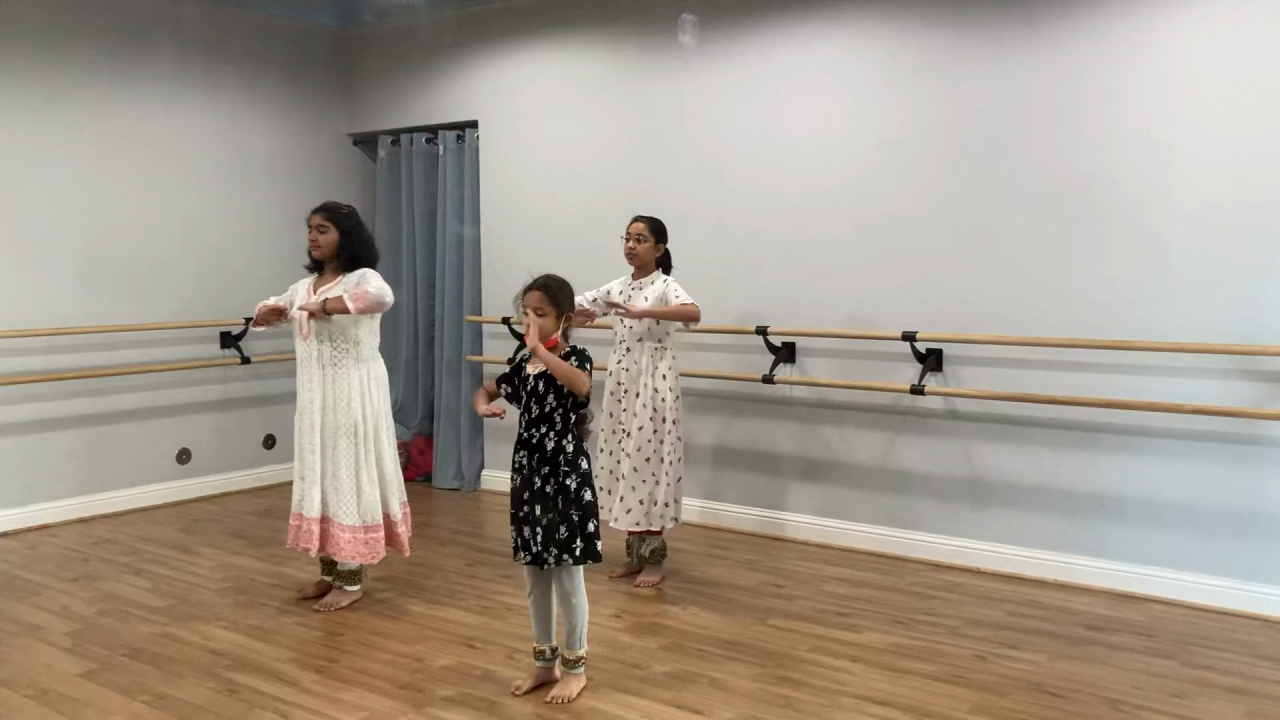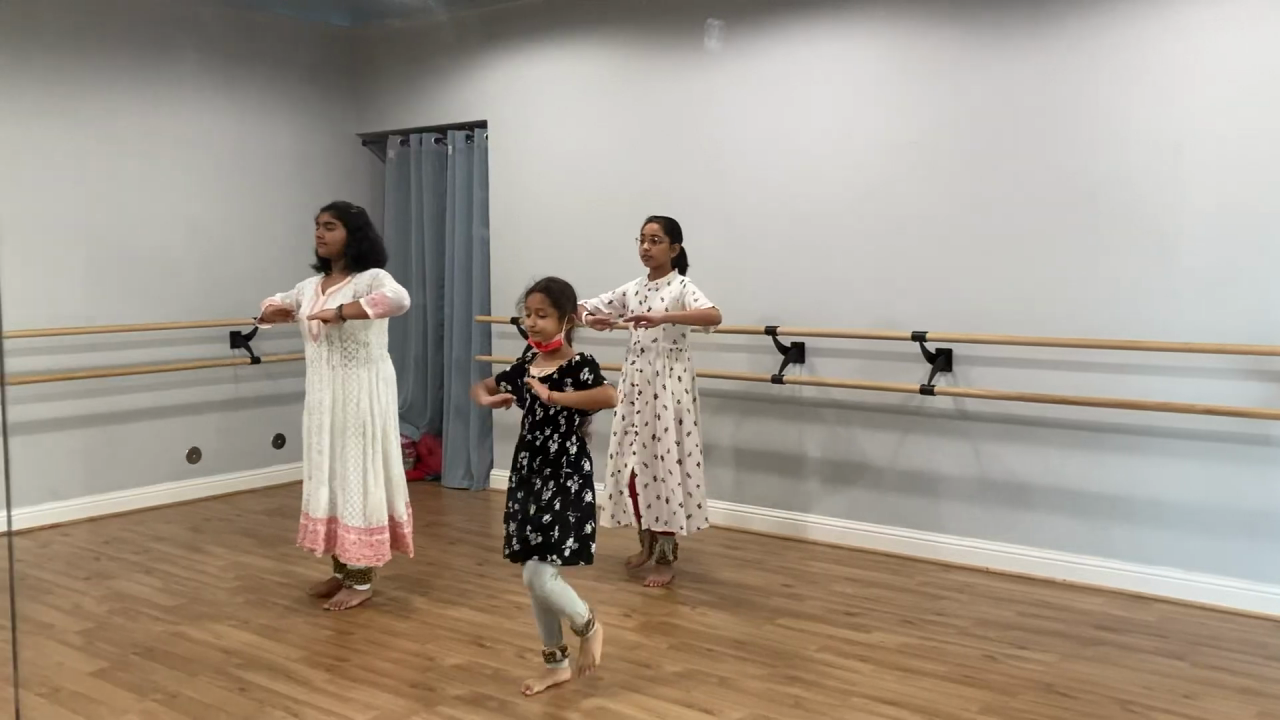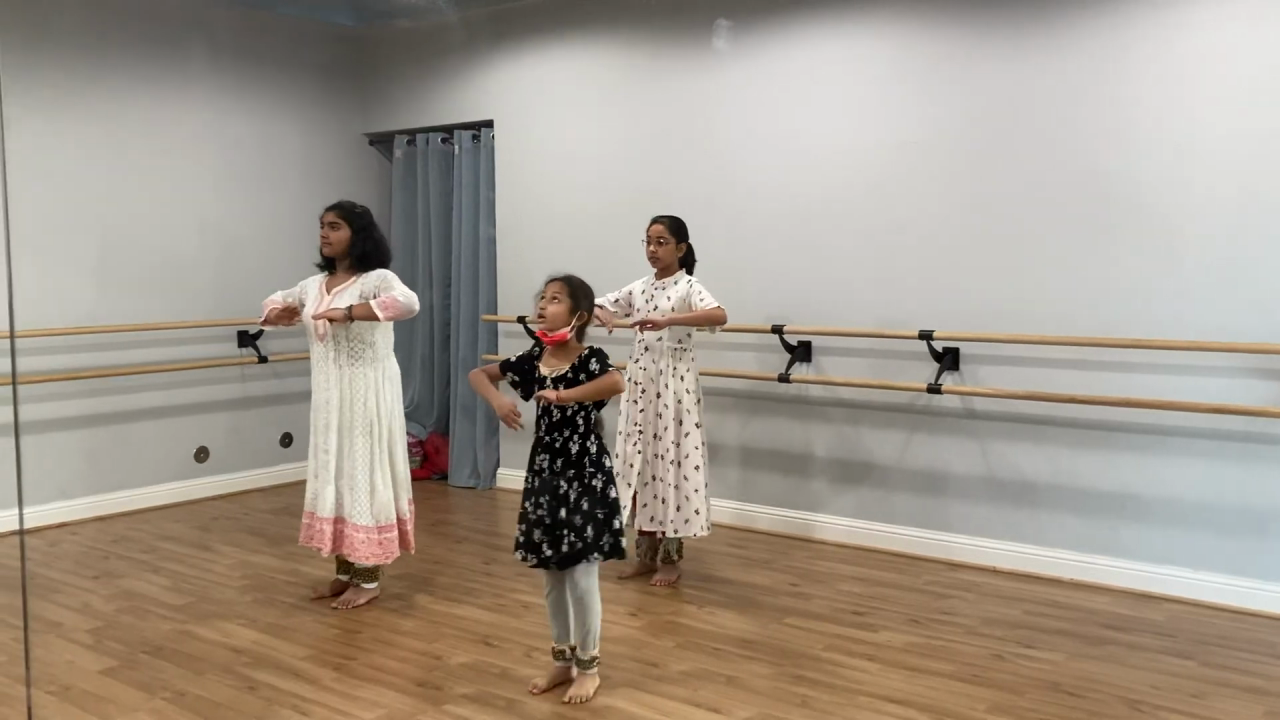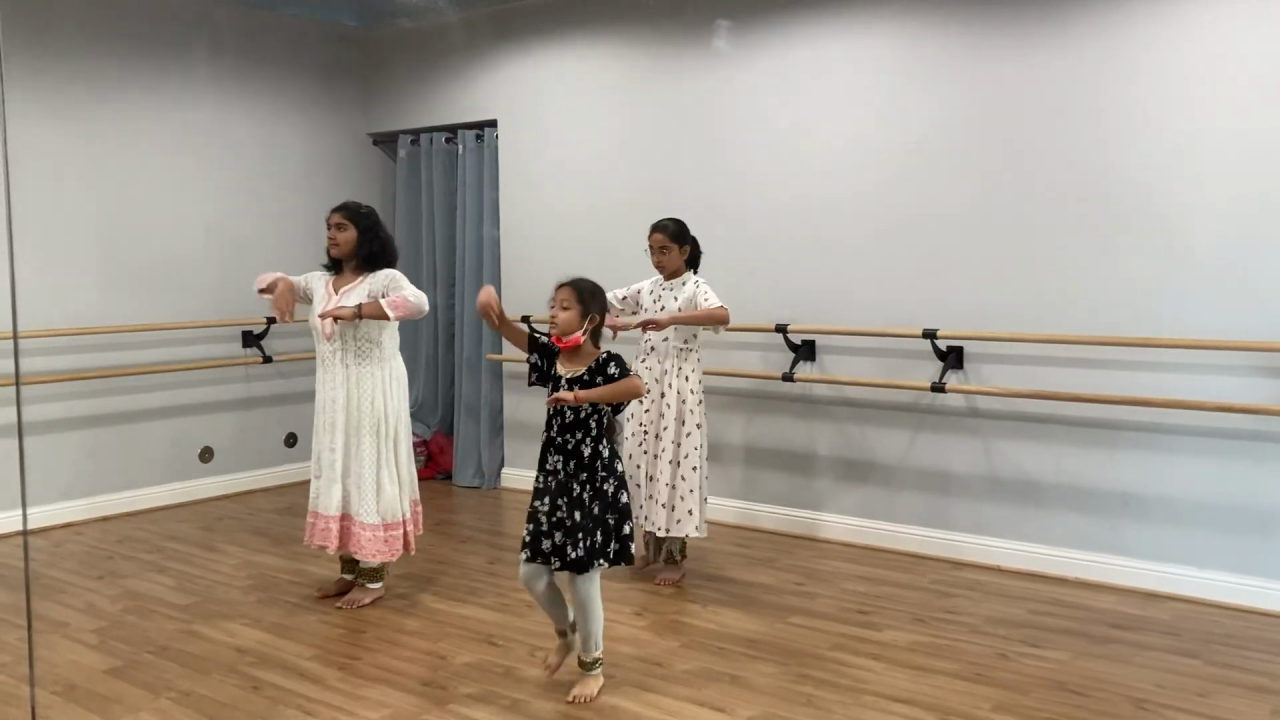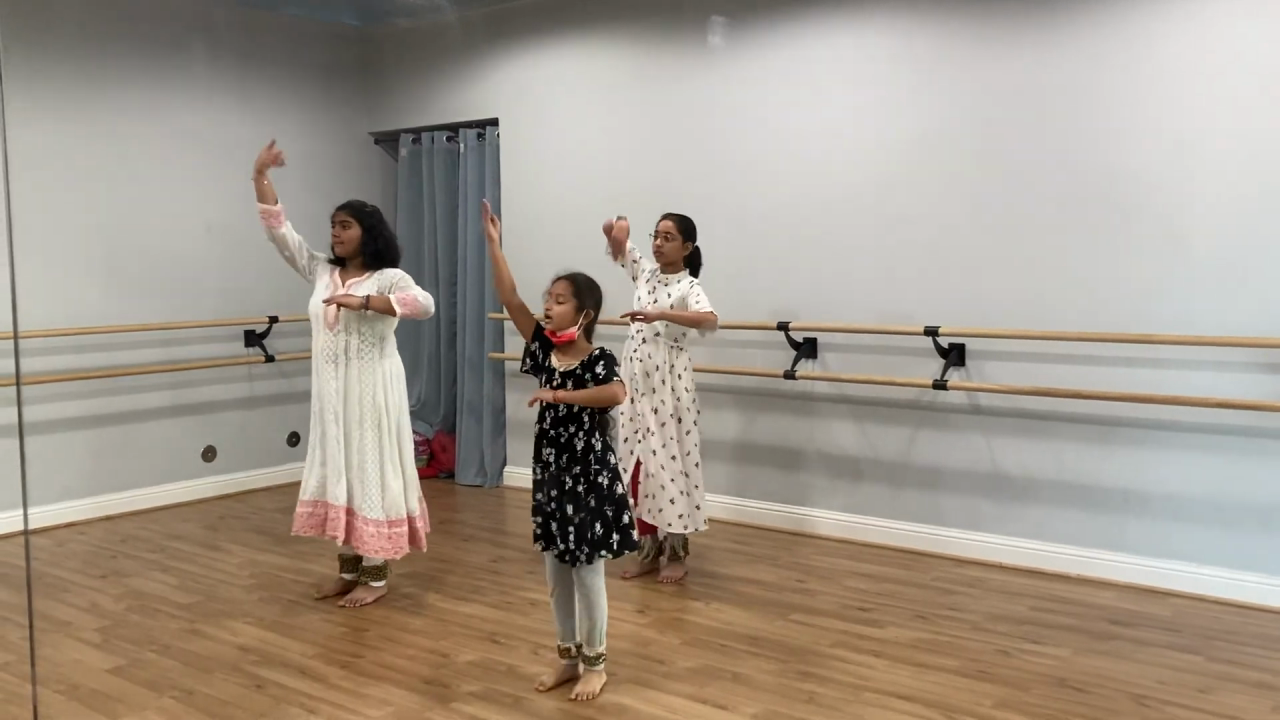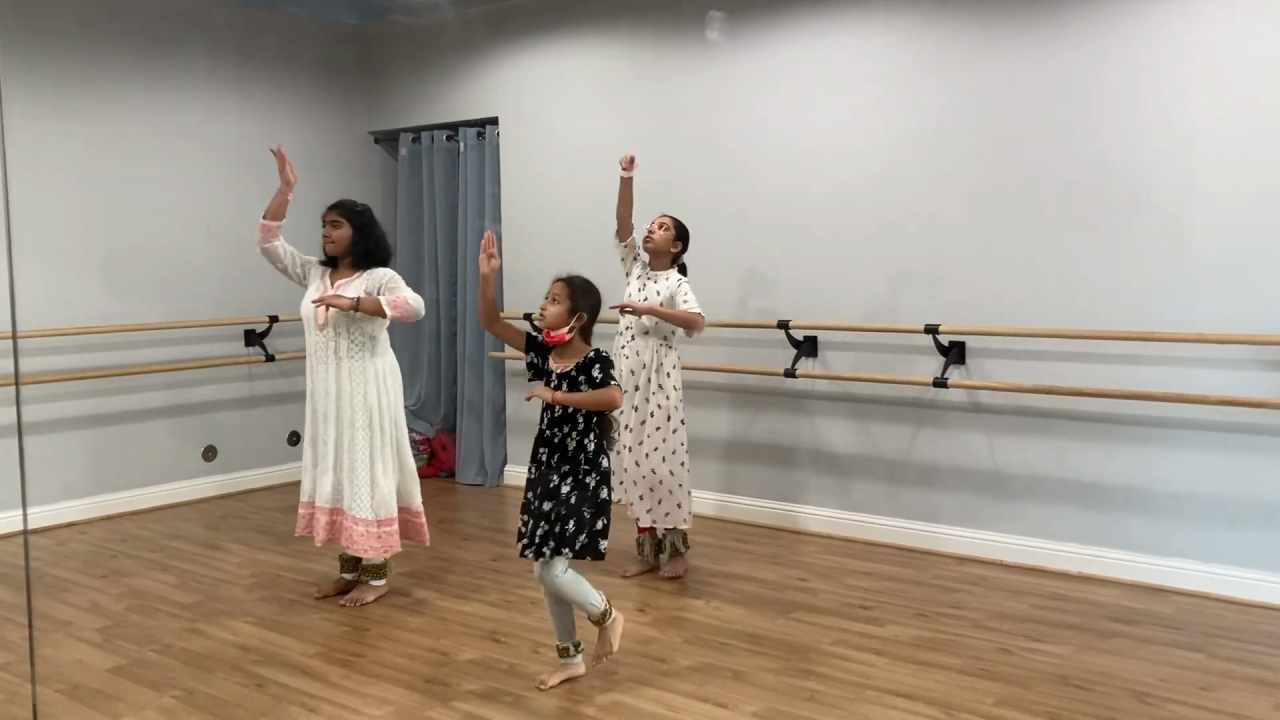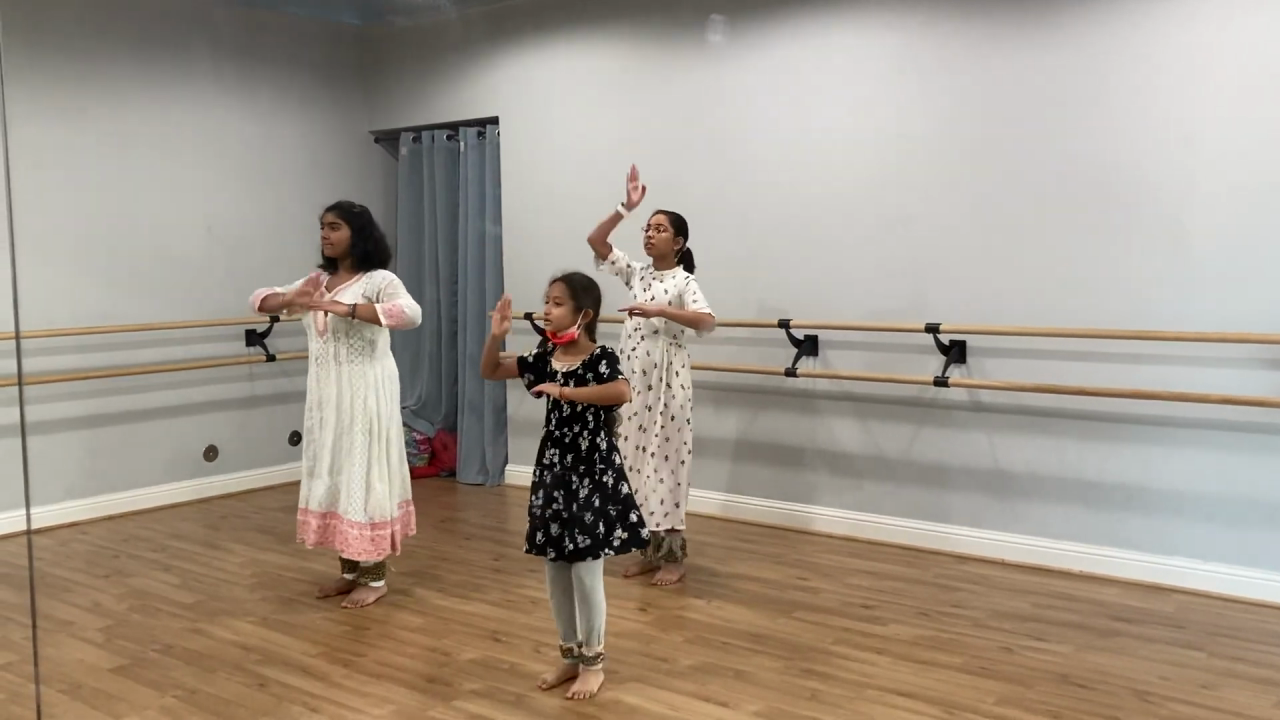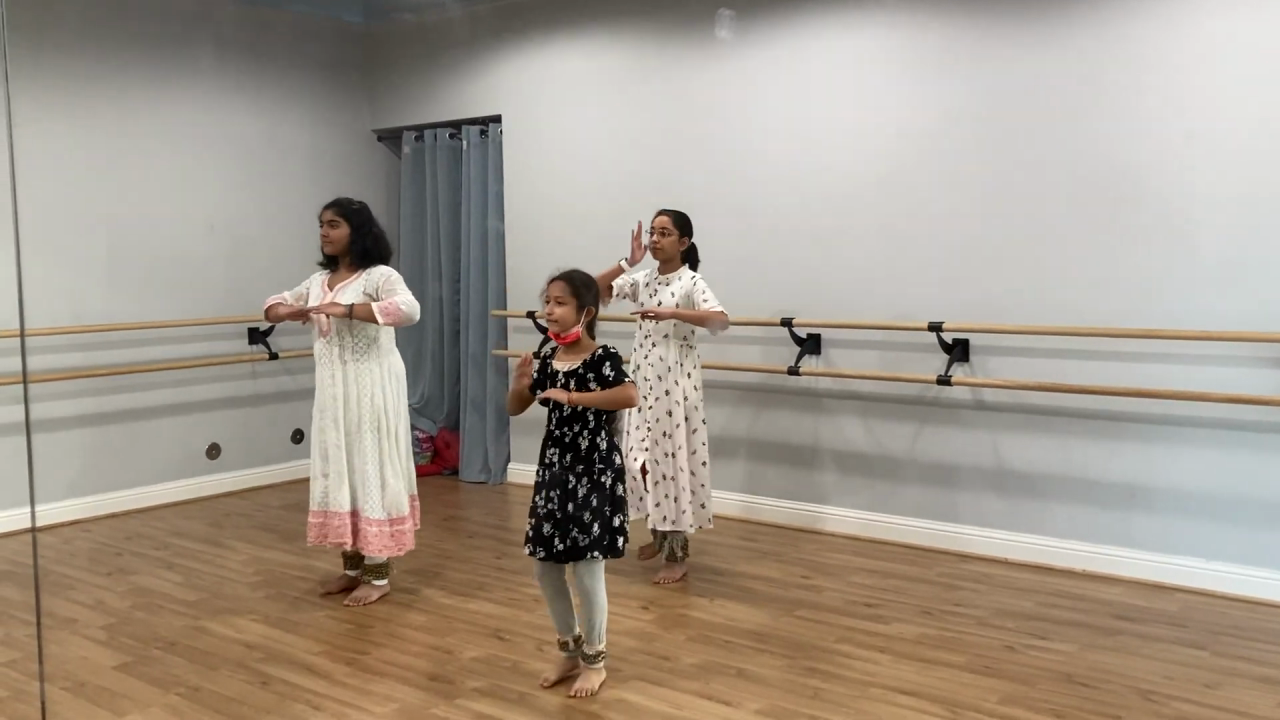
dt=0.4s
person 1, frame 1
left shoulder: (575, 359)
right shoulder: (523, 364)
left elbow: (583, 385)
right elbow: (485, 390)
left wrist: (539, 348)
right wrist: (484, 407)
left hip: (566, 476)
right hip: (528, 475)
left knee: (567, 576)
right knee: (535, 576)
left ankle: (575, 668)
right ankle: (545, 662)
person 1, frame 2
left shoulder: (579, 365)
right shoulder: (525, 365)
left elbow: (610, 397)
right elbow: (481, 387)
left wrist: (552, 396)
right wrist: (489, 400)
left hip: (565, 480)
right hip: (528, 476)
left knee: (537, 577)
right knee: (537, 577)
left ankle: (588, 625)
right ankle: (556, 663)
person 1, frame 3
left shoulder: (591, 359)
right shoulder: (532, 359)
left elbow: (618, 383)
right elbow: (479, 374)
left wrist: (564, 395)
right wrist: (498, 401)
left hip: (585, 478)
right hip: (544, 475)
left knee: (581, 578)
right knee: (553, 578)
left ankle: (588, 668)
right ankle: (563, 661)
person 1, frame 4
left shoulder: (606, 363)
right shoulder: (548, 354)
left elbow: (637, 387)
right elbow: (503, 326)
left wrist: (579, 395)
right wrist: (491, 303)
left hip: (594, 482)
right hip: (553, 478)
left knee: (583, 580)
right knee: (533, 574)
left ankle: (591, 668)
right ankle: (566, 629)
person 1, frame 5
left shoulder: (599, 360)
right shoulder: (542, 347)
left elbow: (617, 394)
right elbow: (510, 300)
left wrist: (558, 396)
right wrist: (494, 244)
left hip: (589, 475)
right hip: (550, 474)
left knee: (587, 573)
right knee: (557, 572)
left ankle: (595, 664)
right ankle: (569, 658)
person 1, frame 6
left shoulder: (596, 361)
right shoulder: (541, 351)
left elbow: (614, 398)
right elbow: (491, 323)
left wrist: (555, 394)
right wrist: (487, 275)
left hip: (582, 474)
right hip: (546, 470)
left knee: (549, 568)
right knee: (546, 569)
left ankle: (606, 614)
right ankle: (569, 656)
person 1, frame 7
left shoulder: (601, 357)
right shoulder: (543, 357)
left elbow: (622, 392)
right elbow: (489, 372)
left wrist: (564, 391)
right wrist: (496, 335)
left hip: (593, 472)
right hip: (553, 469)
left knee: (585, 571)
right knee: (556, 570)
left ankle: (593, 663)
right ankle: (570, 657)
person 1, frame 8
left shoulder: (602, 358)
right shoulder: (546, 360)
left elbow: (630, 396)
right elbow: (515, 408)
left wrist: (571, 397)
right wrist: (519, 383)
left hip: (594, 472)
right hip: (554, 468)
left knee: (587, 570)
right knee: (546, 567)
left ankle: (594, 661)
right ankle: (569, 651)
person 2, frame 1
left shoulder: (362, 278)
right shoulder: (306, 286)
left elbow: (382, 298)
right elbow: (269, 309)
left wrist: (323, 305)
right wrist: (267, 312)
left hip: (353, 393)
right hip: (315, 395)
left knee: (349, 474)
right knee: (319, 475)
left ankle: (351, 580)
right ankle: (329, 572)
person 2, frame 2
left shoulder: (372, 279)
right shoulder: (311, 285)
left elbow: (399, 299)
right elbow: (276, 303)
left wrist: (341, 312)
right wrist: (274, 311)
left hip: (362, 394)
right hip: (324, 396)
left knee: (358, 476)
right knee: (327, 476)
left ankle: (361, 580)
right ankle: (341, 570)
person 2, frame 3
left shoulder: (377, 279)
right shoulder: (314, 285)
left elbow: (408, 303)
right elbow: (276, 301)
left wrist: (348, 312)
right wrist: (279, 313)
left hip: (368, 394)
right hip: (329, 395)
left knee: (364, 475)
right knee: (332, 475)
left ankle: (368, 579)
right ankle: (345, 572)
person 2, frame 4
left shoulder: (385, 279)
right shoulder: (319, 282)
left elbow: (418, 303)
right elbow: (269, 281)
left wrist: (357, 311)
right wrist: (281, 285)
left hip: (373, 394)
right hip: (334, 396)
left knee: (370, 474)
right knee: (337, 474)
left ankle: (373, 578)
right ankle: (349, 571)
person 2, frame 5
left shoulder: (389, 278)
right shoulder: (320, 270)
left elbow: (424, 304)
right elbow: (279, 230)
left wrist: (363, 302)
right wrist: (261, 176)
left hip: (372, 392)
right hip: (331, 394)
left knee: (372, 474)
right knee: (336, 474)
left ankle: (376, 577)
right ankle: (349, 568)
person 2, frame 6
left shoulder: (380, 278)
right shoulder: (313, 274)
left elbow: (414, 306)
right elbow: (269, 241)
left wrist: (353, 303)
right wrist: (285, 188)
left hip: (366, 390)
right hip: (326, 391)
left knee: (367, 474)
right knee: (332, 474)
left ankle: (376, 575)
right ankle: (349, 569)
person 2, frame 7
left shoulder: (380, 280)
right shoulder: (317, 283)
left elbow: (411, 314)
right elbow: (260, 301)
left wrist: (350, 309)
right wrist: (292, 300)
left hip: (366, 392)
right hip: (326, 394)
left knee: (363, 475)
right knee: (332, 474)
left ankle: (375, 576)
right ankle: (350, 569)
person 2, frame 8
left shoulder: (380, 277)
right shoulder: (318, 281)
left elbow: (409, 310)
right elbow: (273, 305)
left wrist: (347, 310)
right wrist: (288, 312)
left hip: (372, 389)
right hip: (333, 392)
left knee: (372, 470)
right knee: (337, 470)
left ankle: (378, 575)
right ankle: (352, 566)
person 3, frame 1
left shoulder: (665, 287)
right shoulder: (617, 288)
left elbow: (694, 313)
left wrist: (640, 312)
right wrist: (577, 313)
left hip: (654, 384)
right hip: (622, 383)
left knee: (648, 464)
right knee: (623, 463)
left ankle: (654, 559)
right ankle: (635, 554)
person 3, frame 2
left shoulder: (682, 288)
right shoulder: (632, 290)
left elbow: (714, 316)
right elbow: (581, 308)
left wrist: (662, 318)
right wrist: (591, 319)
left hip: (669, 385)
right hip: (635, 383)
left knee: (665, 465)
right knee: (632, 465)
left ankle: (665, 558)
right ankle: (649, 542)
person 3, frame 3
left shoulder: (688, 287)
right shoulder: (638, 289)
left elbow: (719, 316)
right elbow: (594, 306)
left wrist: (669, 319)
right wrist: (599, 314)
left hip: (674, 384)
right hip: (640, 382)
left knee: (671, 463)
right knee: (637, 463)
left ankle: (670, 558)
right ankle: (647, 552)
person 3, frame 4
left shoulder: (695, 288)
right shoulder: (645, 289)
left elbow: (722, 316)
left wrist: (671, 319)
right wrist: (610, 320)
left hip: (679, 383)
right hip: (646, 382)
left knee: (675, 463)
right knee: (643, 461)
left ankle: (674, 556)
right ankle: (651, 542)
person 3, frame 5
left shoulder: (688, 286)
right shoulder: (643, 271)
left elbow: (709, 320)
right elbow: (615, 239)
left wrist: (660, 314)
right wrist: (618, 230)
left hip: (668, 382)
right hip: (634, 381)
left knee: (667, 461)
right knee: (637, 463)
left ankle: (676, 554)
right ankle: (648, 550)
person 3, frame 6
left shoulder: (677, 283)
right shoulder: (634, 268)
left elbow: (697, 322)
right elbow: (623, 223)
left wrist: (649, 310)
right wrist: (626, 176)
left hip: (658, 378)
right hip: (627, 378)
left knee: (660, 460)
right knee: (633, 461)
left ankle: (675, 549)
right ankle: (648, 550)
person 3, frame 7
left shoulder: (684, 281)
right shoulder: (635, 273)
left elbow: (707, 322)
right elbow: (595, 240)
left wrist: (659, 311)
right wrist: (626, 207)
left hip: (667, 379)
right hip: (634, 379)
left knee: (663, 461)
right knee: (637, 461)
left ankle: (673, 556)
right ankle: (650, 551)
person 3, frame 8
left shoulder: (691, 282)
right shoulder: (642, 281)
left elbow: (721, 320)
right elbow: (594, 289)
left wrist: (672, 313)
right wrist: (628, 262)
left hip: (677, 382)
right hip: (643, 382)
left knee: (674, 460)
right knee: (638, 459)
left ankle: (676, 555)
right ankle: (660, 533)
